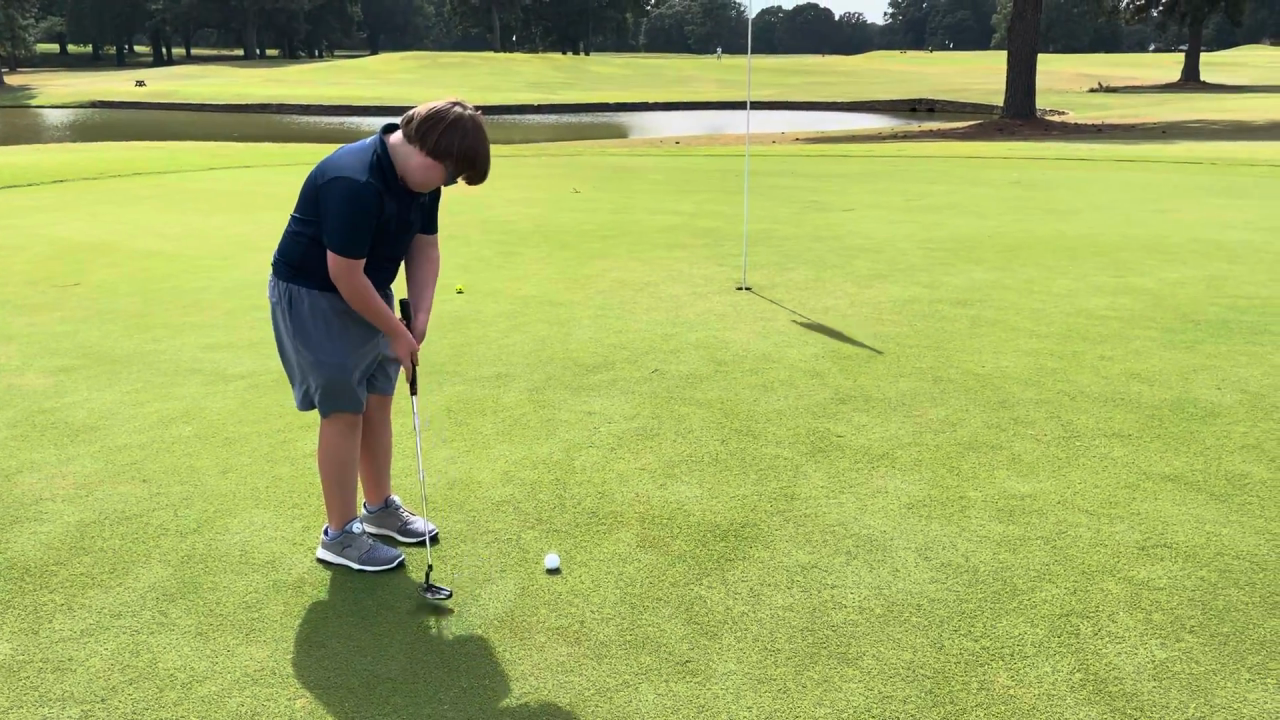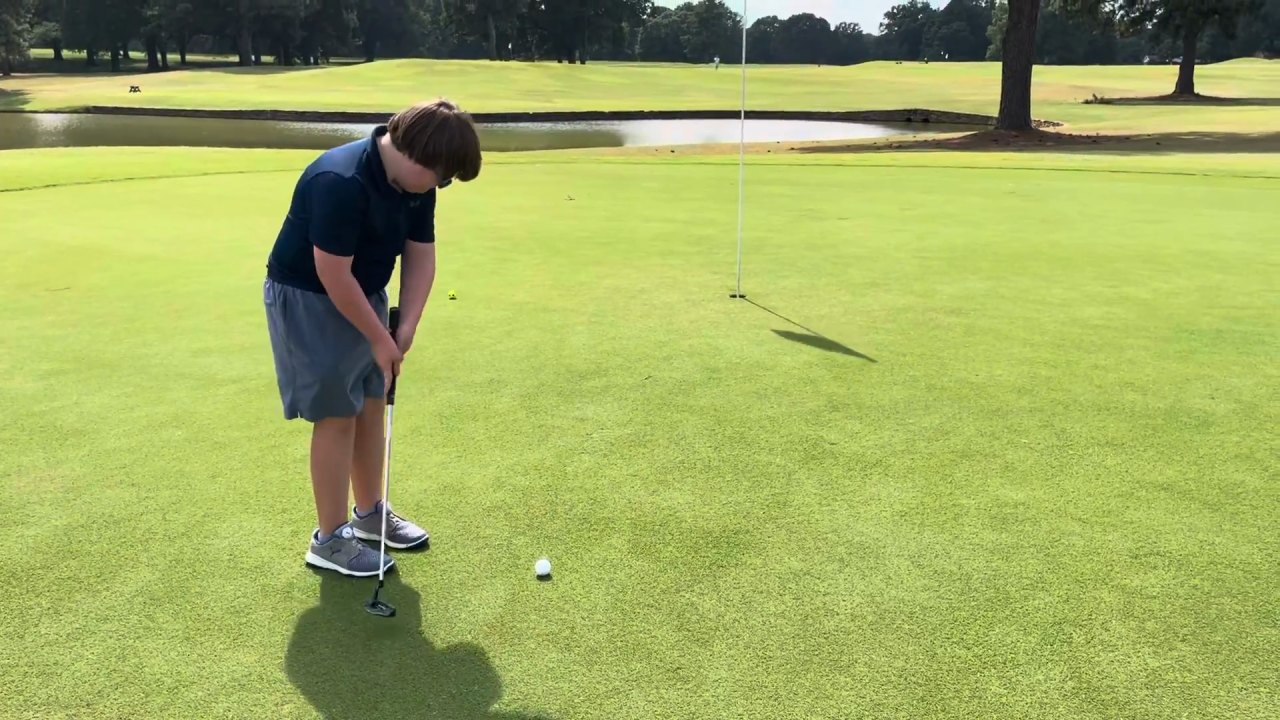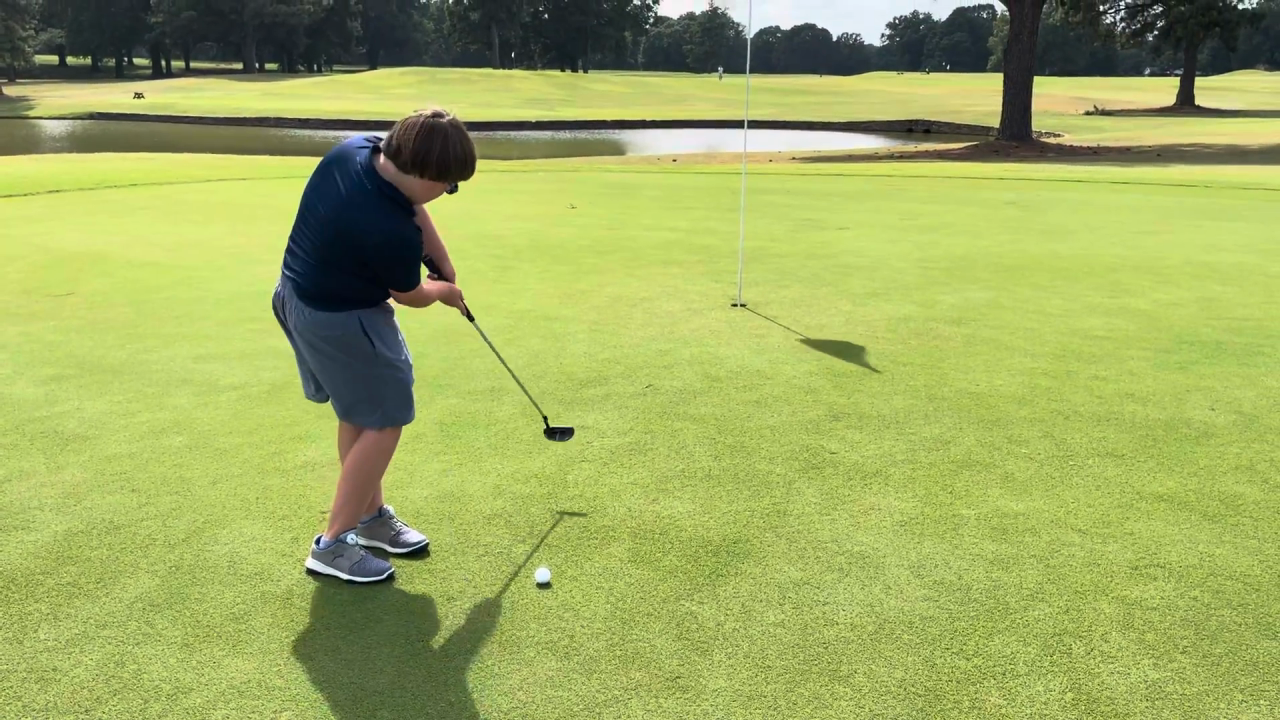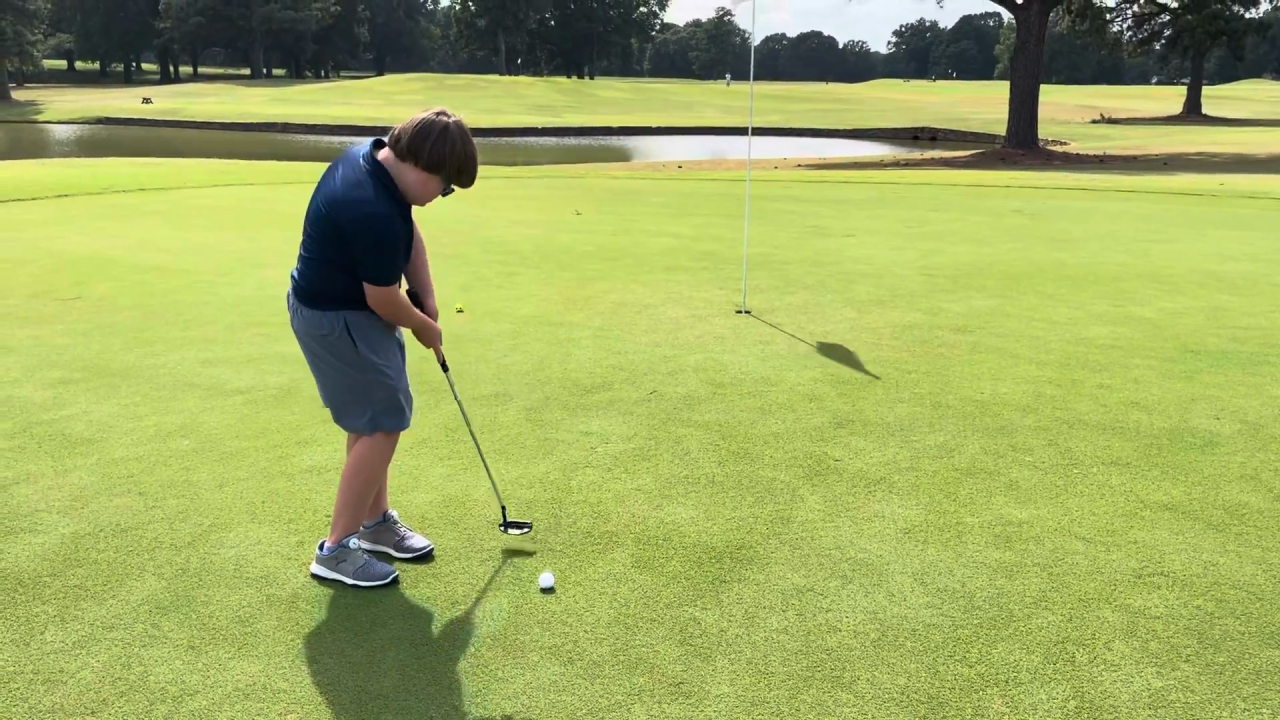
dt=0.5s
person 1, frame 1
left shoulder: (421, 180)
right shoulder: (354, 183)
left elbow: (424, 245)
right elbow: (344, 273)
left wrist: (419, 317)
right wrist: (396, 332)
left hip: (367, 293)
right hip: (313, 295)
left knee: (378, 401)
right knee: (343, 410)
left ankle: (379, 508)
right ankle: (340, 534)
person 1, frame 2
left shoulder: (416, 187)
right shoulder: (341, 182)
left elbow: (420, 256)
right elbow: (332, 274)
left wrist: (406, 329)
right wrist: (377, 338)
left hip: (363, 296)
right hip: (308, 300)
left knee: (371, 405)
right knee: (337, 415)
left ankle: (370, 513)
right ankle: (329, 539)
person 1, frame 3
left shoulder: (358, 149)
right shoulder: (392, 233)
right elbow: (409, 295)
left wrist: (445, 265)
right wrist: (442, 290)
left hip: (302, 295)
right hip: (340, 318)
left knee: (360, 412)
right knee: (384, 421)
left ankle: (371, 517)
right ankle: (332, 543)
person 1, frame 4
left shoulder: (369, 156)
right shoulder: (374, 213)
left elbow: (410, 238)
right elbow: (383, 300)
left wrist: (426, 298)
right wrist: (424, 326)
left hip: (327, 304)
right hip: (339, 318)
left knee: (372, 418)
right knee: (380, 426)
left ankle: (376, 521)
right ankle: (336, 548)
